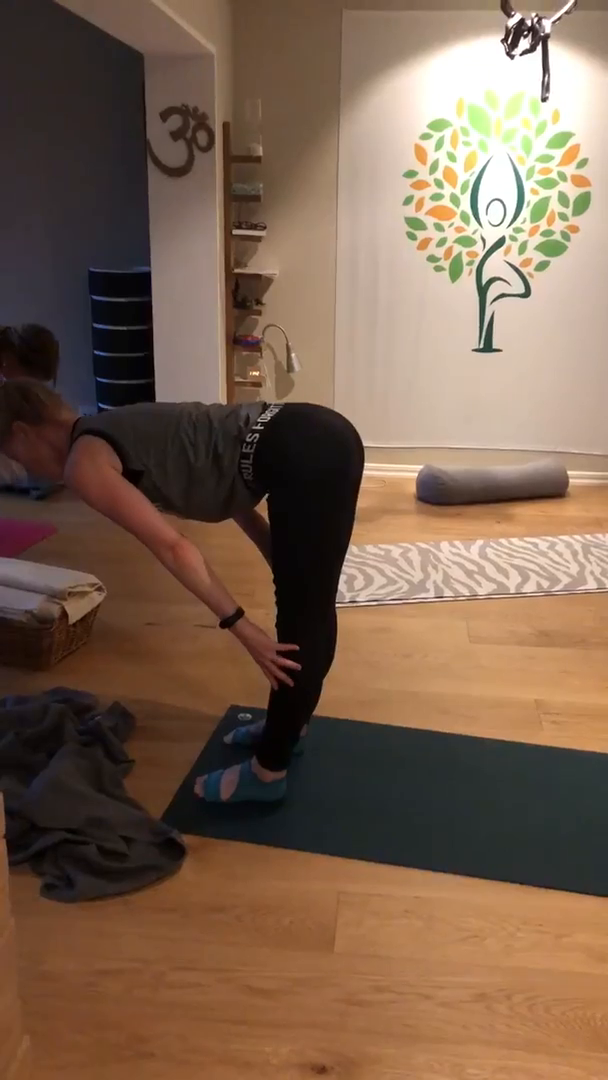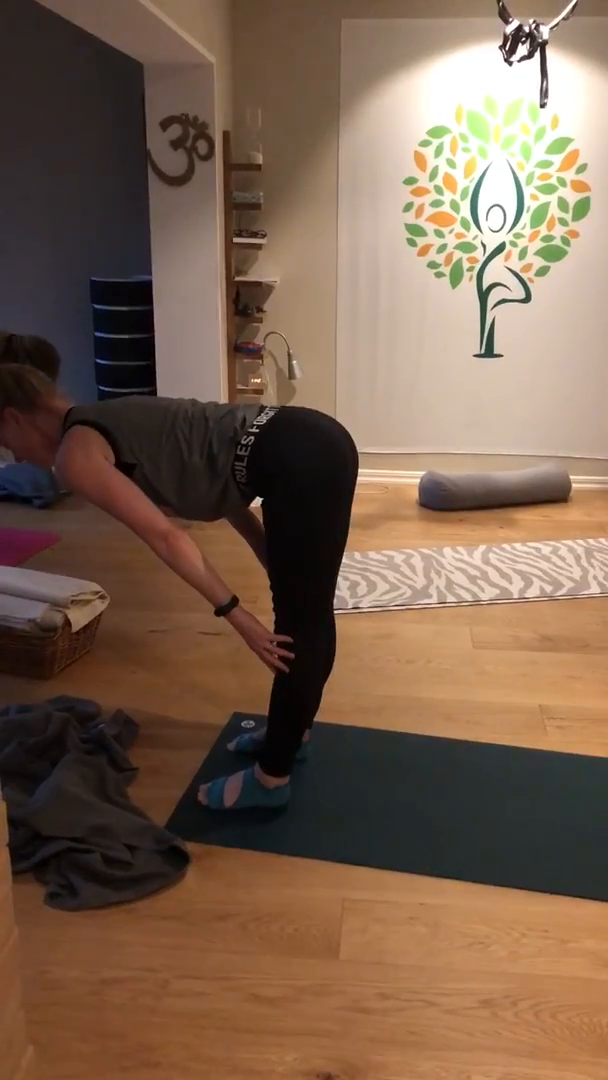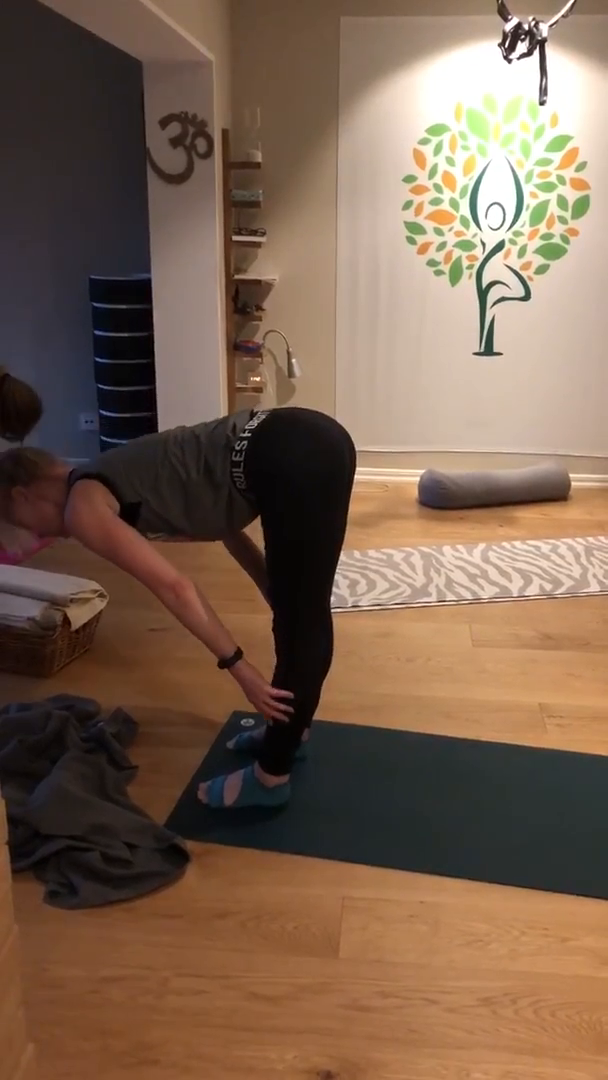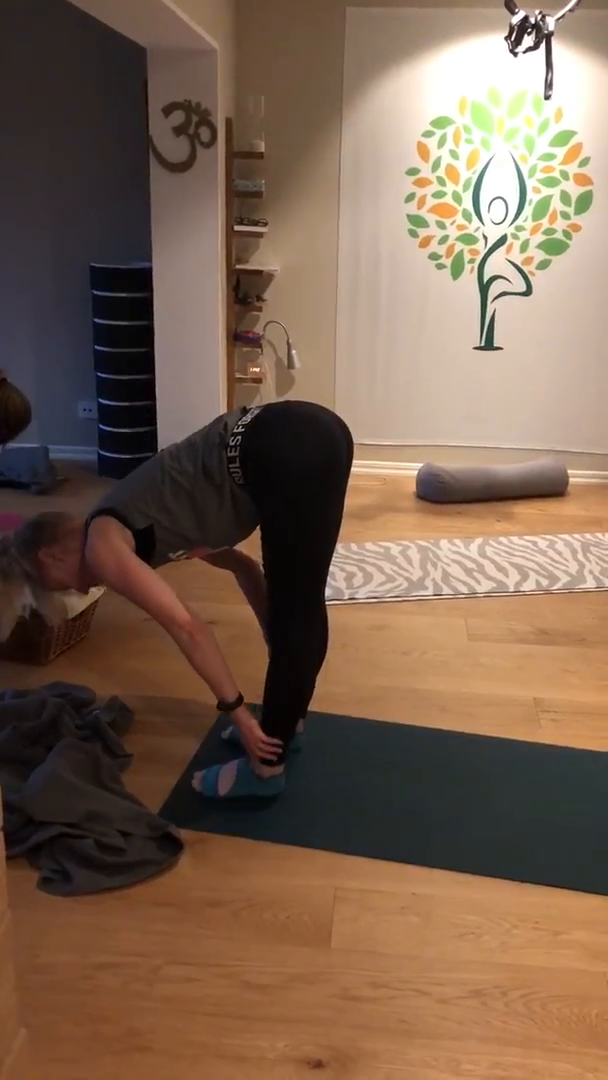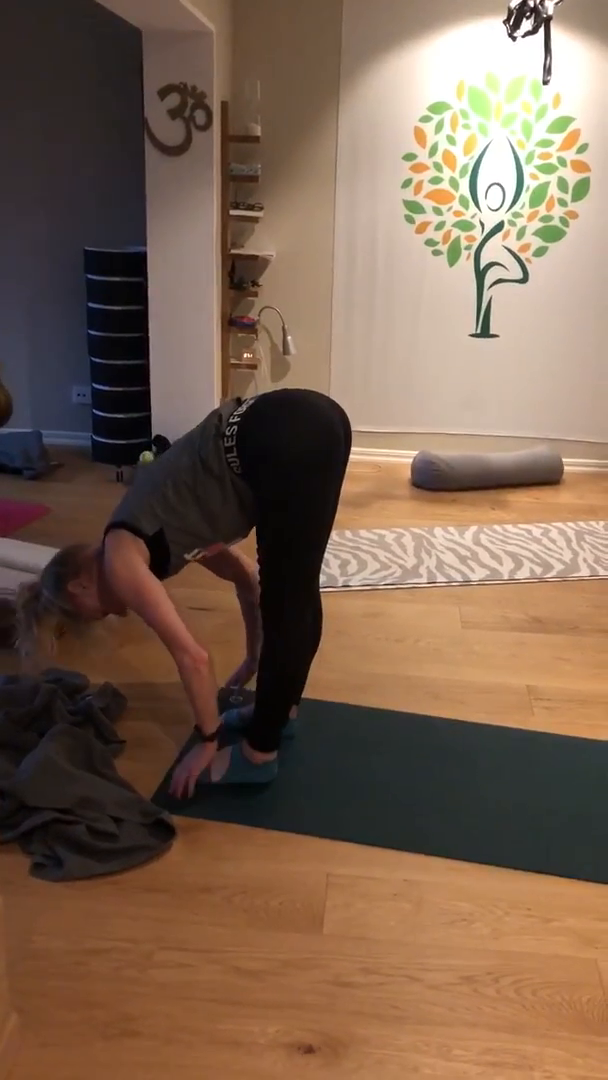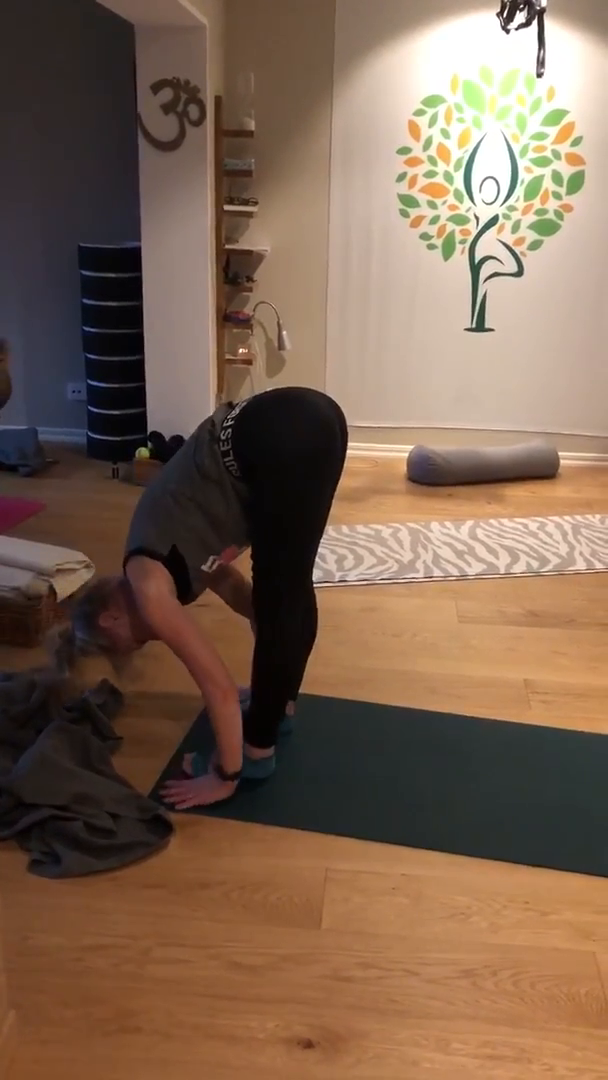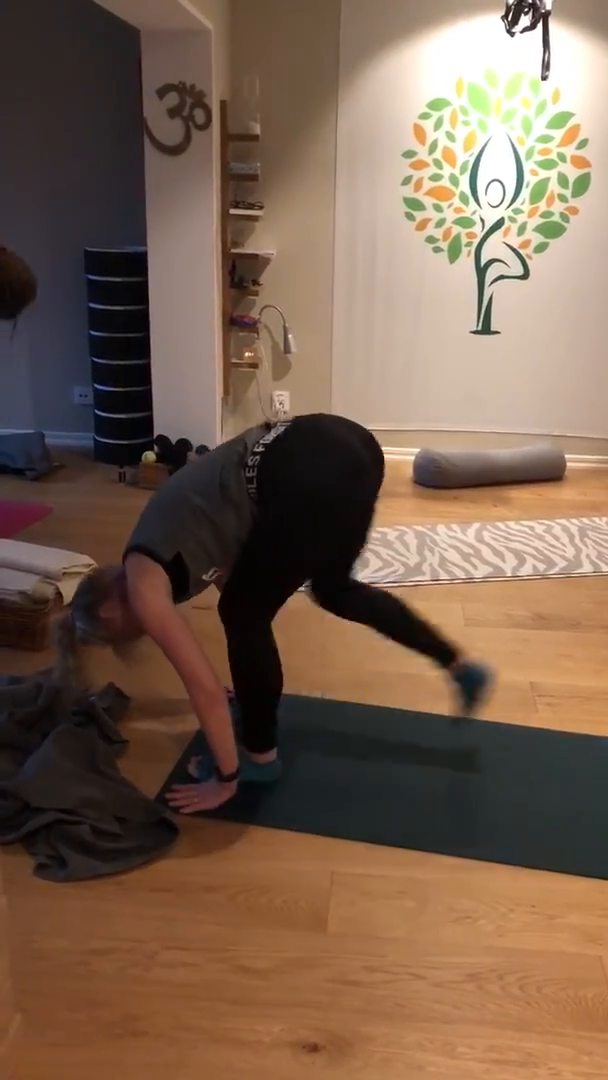
dt=0.7s
person 1, frame 1
left shoulder: (83, 464)
right shoulder: (116, 434)
left elbow: (172, 547)
right elbow: (234, 494)
left wrist: (239, 626)
right wrist: (287, 568)
left hip: (304, 458)
right hip: (320, 434)
left knee: (303, 621)
right knee: (307, 611)
left ankle: (268, 772)
right ankle: (287, 725)
person 1, frame 2
left shoulder: (75, 453)
right shoulder: (106, 424)
left elbow: (165, 537)
left wrist: (234, 613)
right wrist: (282, 570)
left hip: (298, 462)
right hip: (315, 439)
left knee: (300, 627)
right knee: (306, 617)
left ankle: (271, 778)
right ankle: (291, 731)
person 1, frame 3
left shoulder: (83, 507)
right shoulder: (108, 482)
left elbow: (173, 587)
right elbow: (228, 530)
left wrist: (237, 666)
right wrist: (280, 599)
left hip: (292, 463)
right hip: (313, 439)
left knee: (300, 627)
right knee: (303, 617)
left ankle: (271, 777)
right ankle: (291, 729)
person 1, frame 4
left shoulder: (101, 547)
right shoulder: (128, 527)
left elbow: (188, 629)
right elbow: (242, 565)
left wrist: (237, 712)
left hip: (287, 455)
right hip: (312, 432)
left knee: (294, 618)
right knee: (300, 608)
left ankle: (266, 768)
right ankle: (287, 722)
person 1, frame 5
left shoulder: (119, 561)
right shoulder: (147, 540)
left elbow: (193, 656)
right elbow: (246, 575)
left wrist: (207, 743)
right wrist: (253, 659)
left hip: (284, 441)
right hip: (312, 418)
left knee: (287, 609)
right knee: (294, 594)
left ankle: (260, 753)
right ankle: (281, 708)
person 1, frame 6
left shoulder: (146, 586)
right shoulder: (173, 563)
left elbow: (219, 686)
right elbow: (247, 602)
left wrist: (225, 777)
right wrist: (264, 692)
left hip: (282, 438)
right hip: (312, 415)
left knee: (277, 602)
right knee: (290, 590)
left ankle: (257, 750)
right ankle: (281, 705)
person 1, frame 7
left shoulder: (138, 587)
right shoulder: (162, 557)
left elbow: (206, 689)
left wrist: (225, 780)
left hip: (307, 475)
right hip: (345, 443)
left knee: (243, 615)
right knee: (333, 590)
left ankle: (260, 757)
right ankle: (460, 667)
